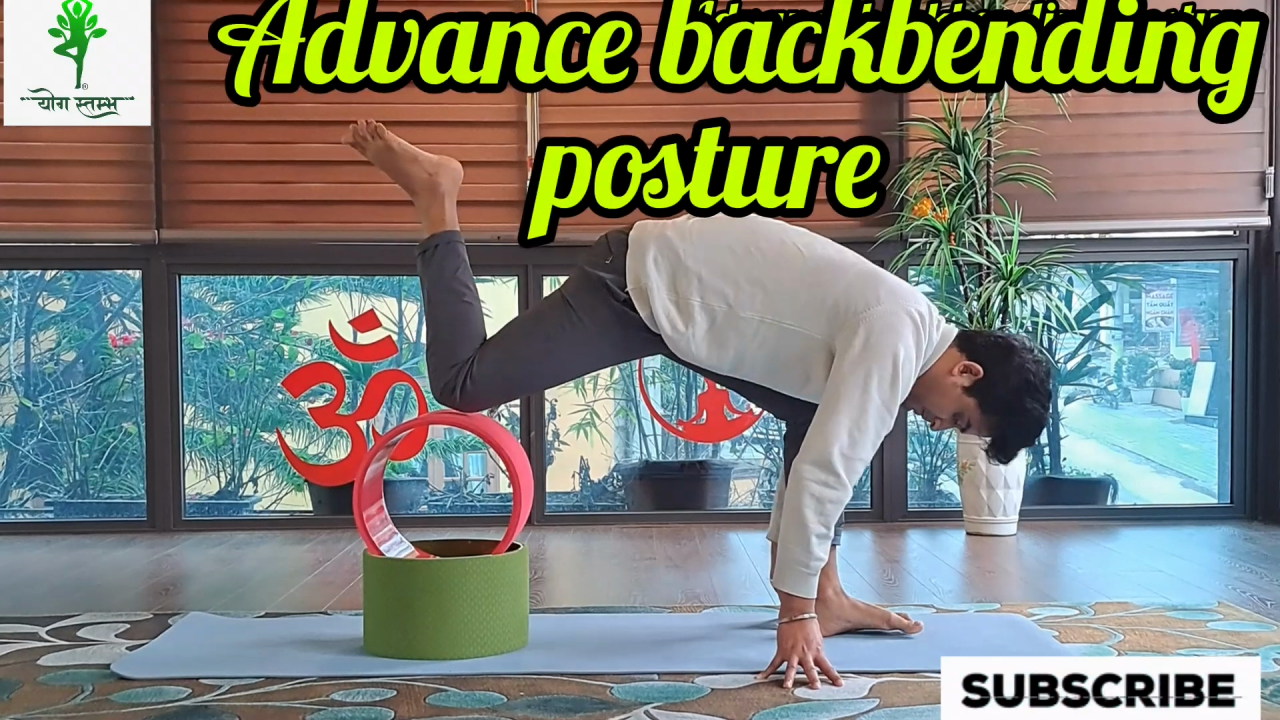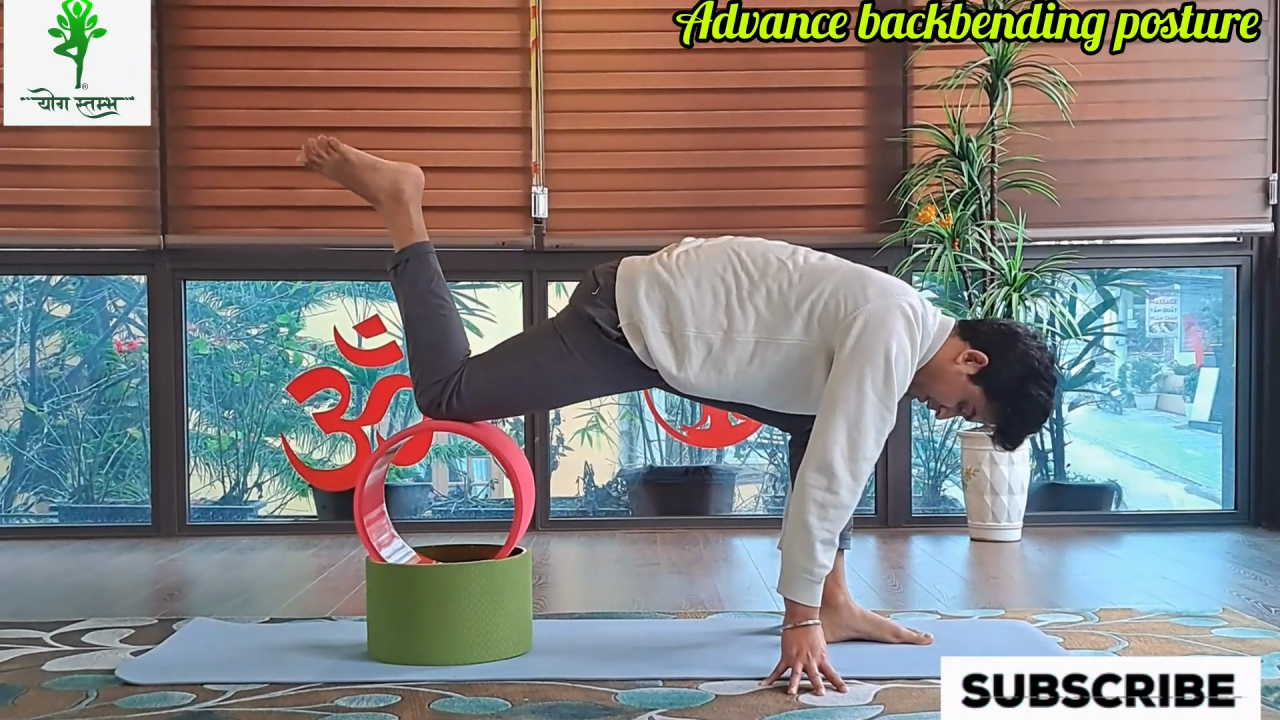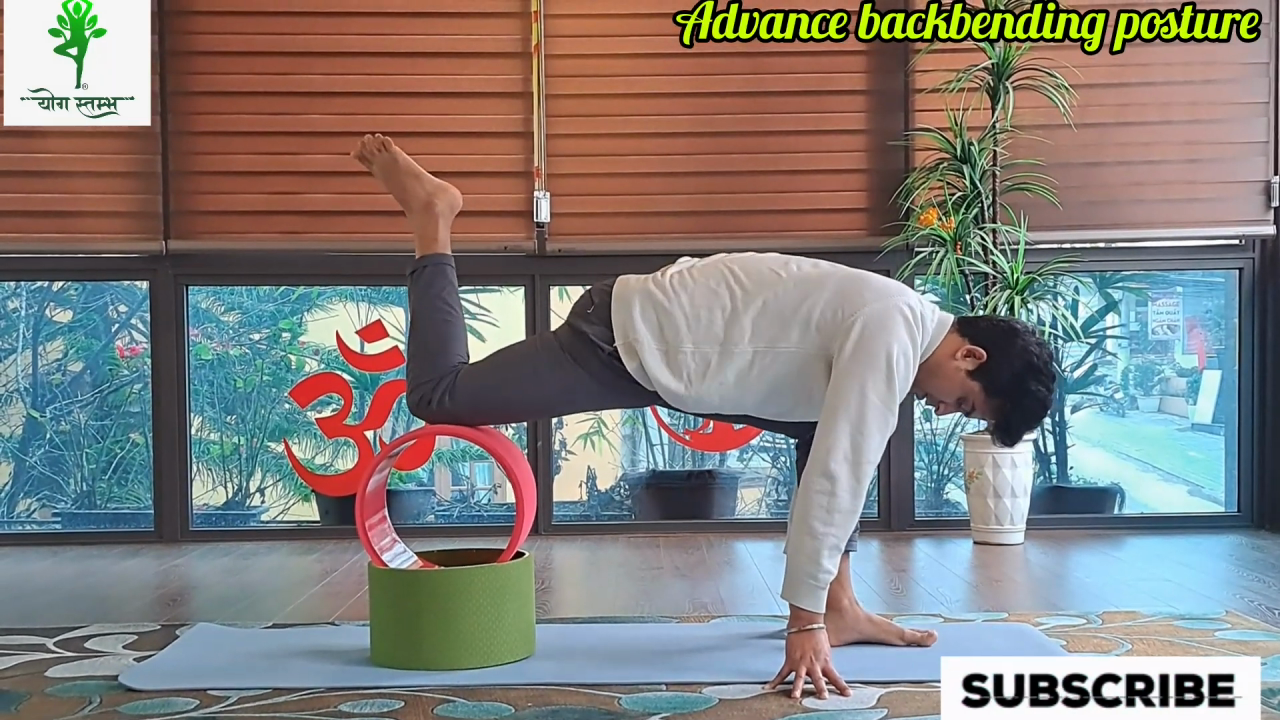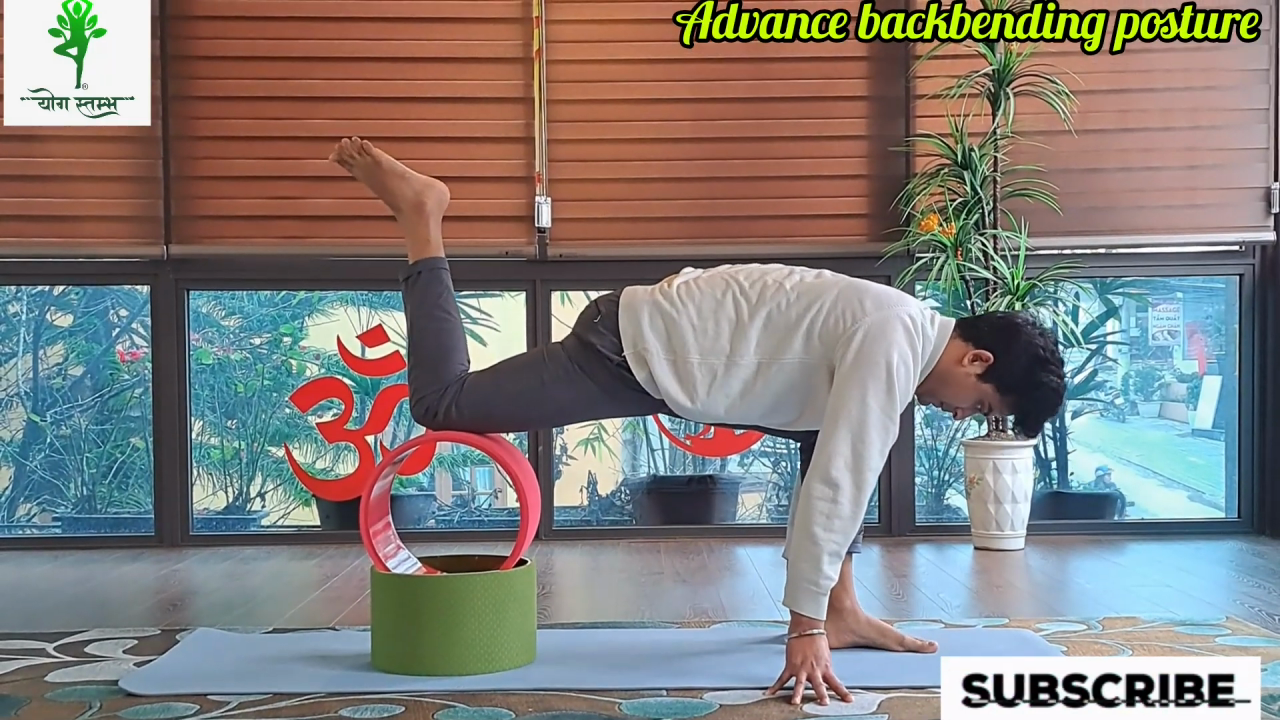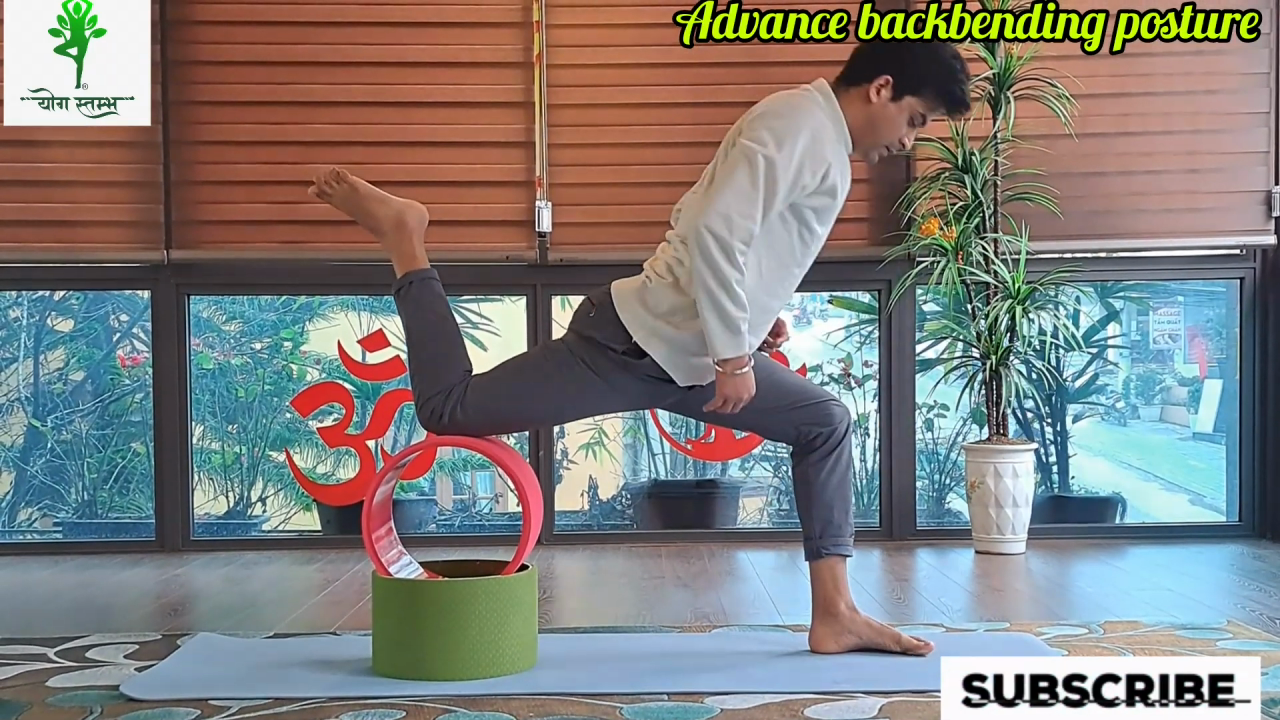
dt=1s
person 1, frame 1
left shoulder: (893, 332)
right shoulder: (895, 339)
left elbow: (822, 456)
right elbow: (825, 472)
left wrist: (814, 595)
right wrist: (795, 613)
left hip: (677, 285)
right hip: (638, 281)
left knee: (815, 412)
right knee: (463, 384)
left ankle: (830, 598)
right ankle: (437, 195)
person 1, frame 2
left shoulder: (899, 329)
right shoulder: (892, 337)
left elbow: (832, 460)
right elbow: (833, 477)
left wrist: (820, 603)
right wrist: (799, 620)
left hip: (664, 316)
right hip: (629, 320)
left knee: (817, 420)
right knee: (447, 394)
left ankle: (838, 607)
right ankle: (399, 201)
person 1, frame 3
left shoulder: (900, 325)
right shoulder: (892, 338)
left elbow: (834, 460)
right elbow: (836, 479)
left wrist: (825, 605)
right wrist: (804, 623)
left hip: (666, 332)
right hip: (625, 339)
left knee: (826, 424)
right knee: (439, 396)
left ankle: (841, 608)
right ankle: (431, 213)
person 1, frame 4
left shoulder: (902, 332)
right shoulder: (893, 345)
left elbow: (834, 469)
right elbow: (837, 485)
left wrist: (828, 605)
right wrist: (805, 627)
left hip: (669, 343)
right hip: (633, 350)
left knee: (831, 429)
right knee: (444, 404)
left ankle: (845, 614)
right ankle: (421, 213)
person 1, frame 5
left shoulder: (816, 132)
right shoulder: (802, 124)
right elbow: (717, 232)
left wrist: (752, 319)
right wrist: (731, 357)
left hip: (687, 350)
right hip: (634, 341)
left knee: (824, 422)
right knee: (449, 408)
left ankle: (834, 614)
right ankle: (402, 236)
